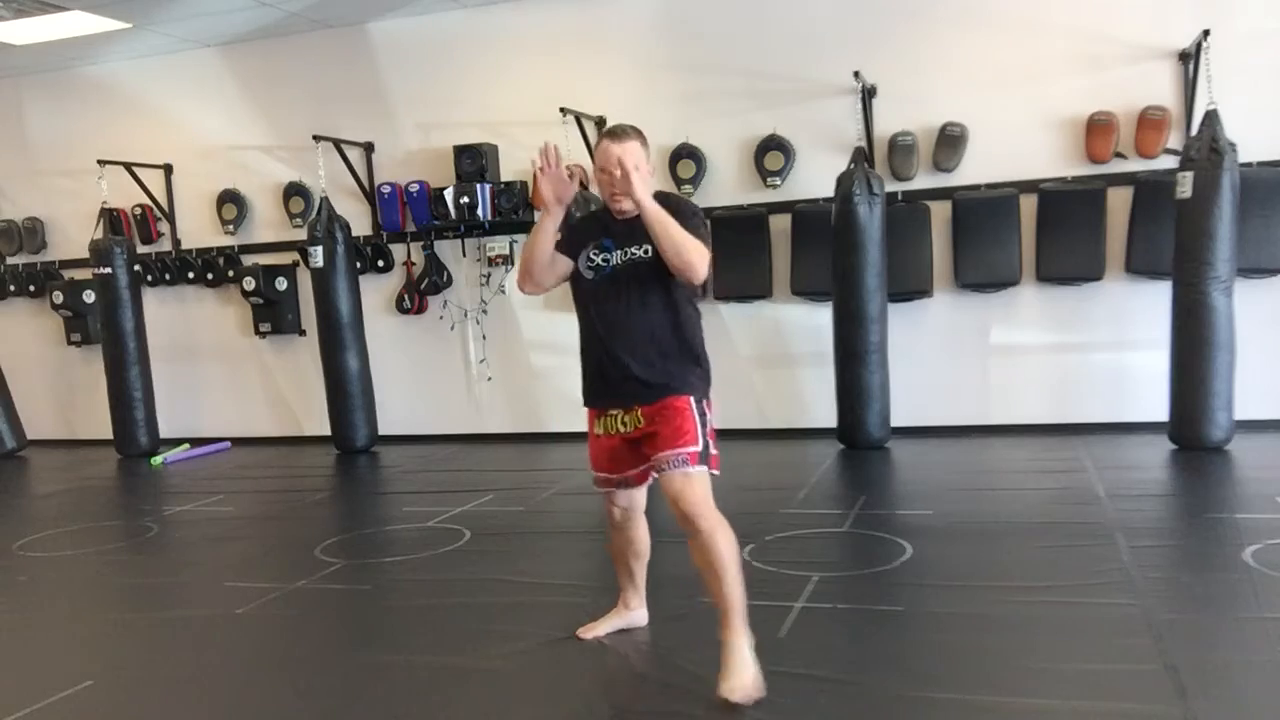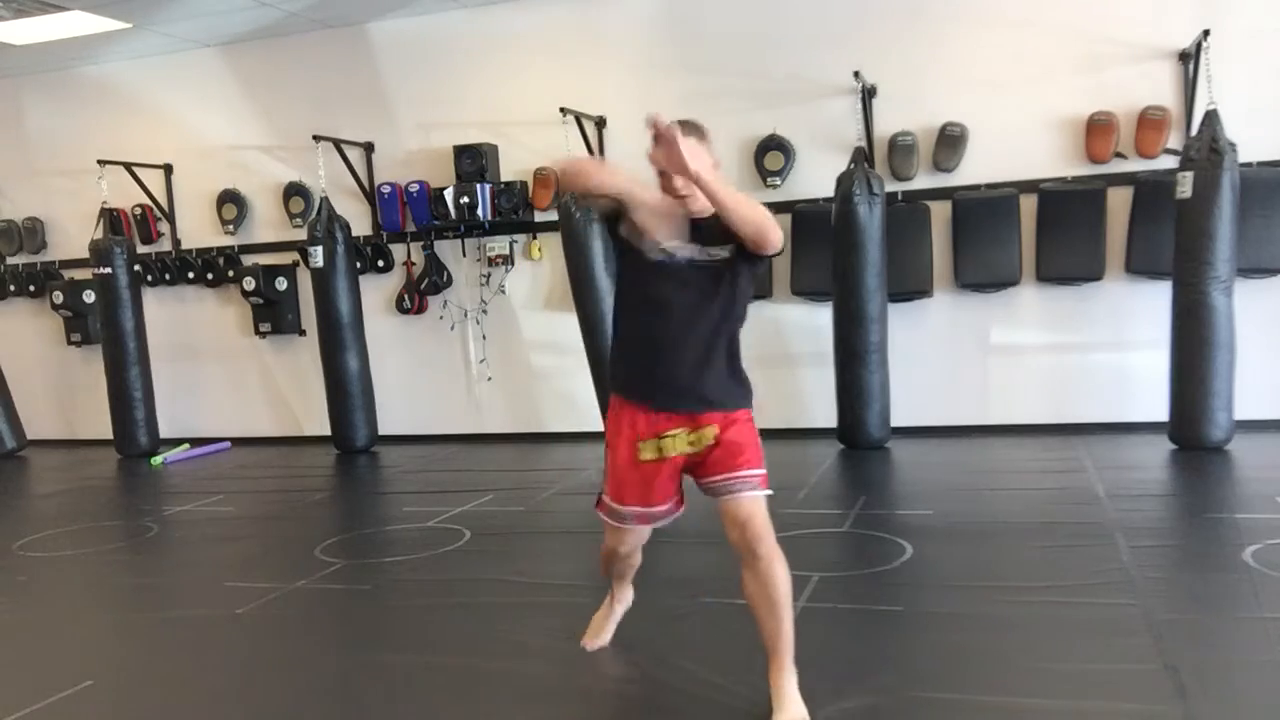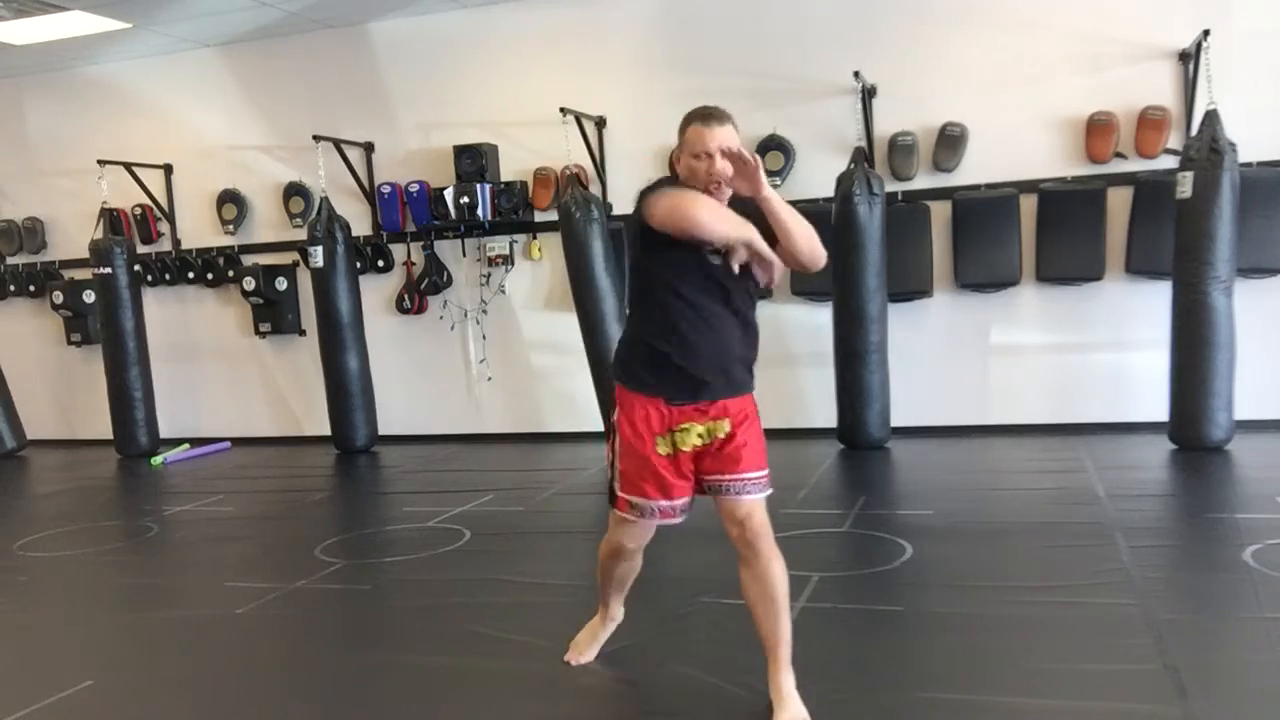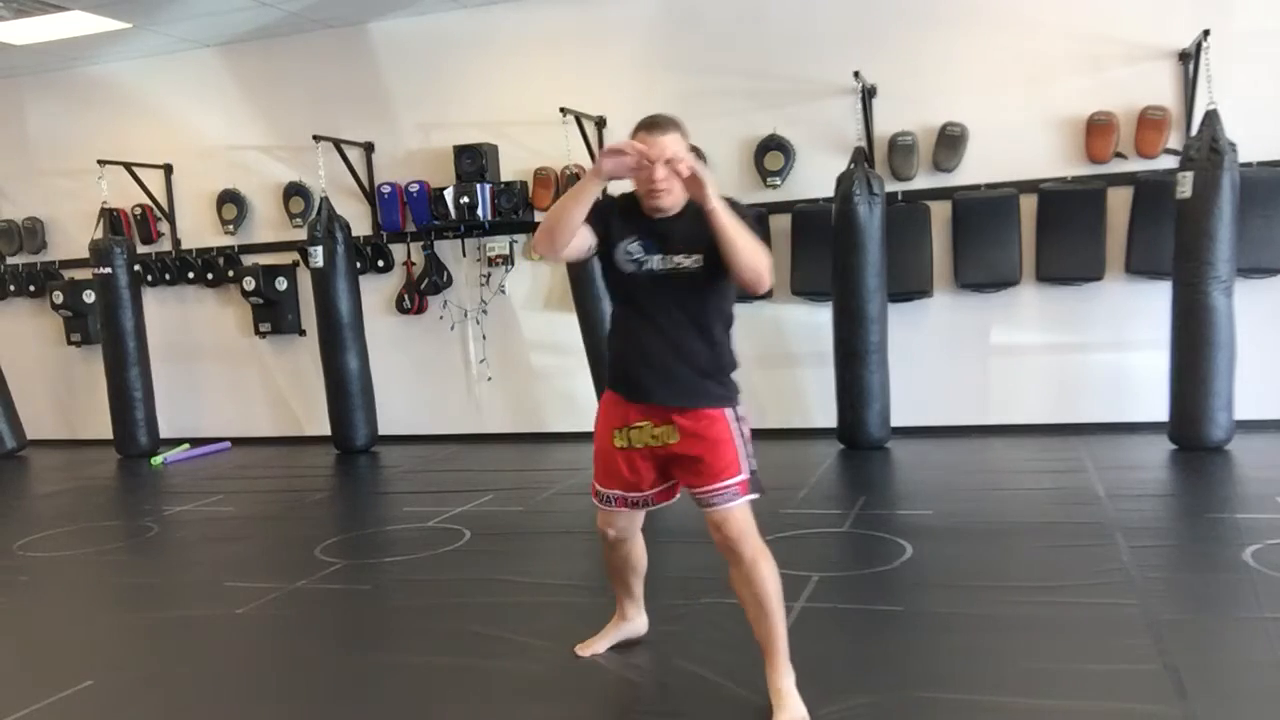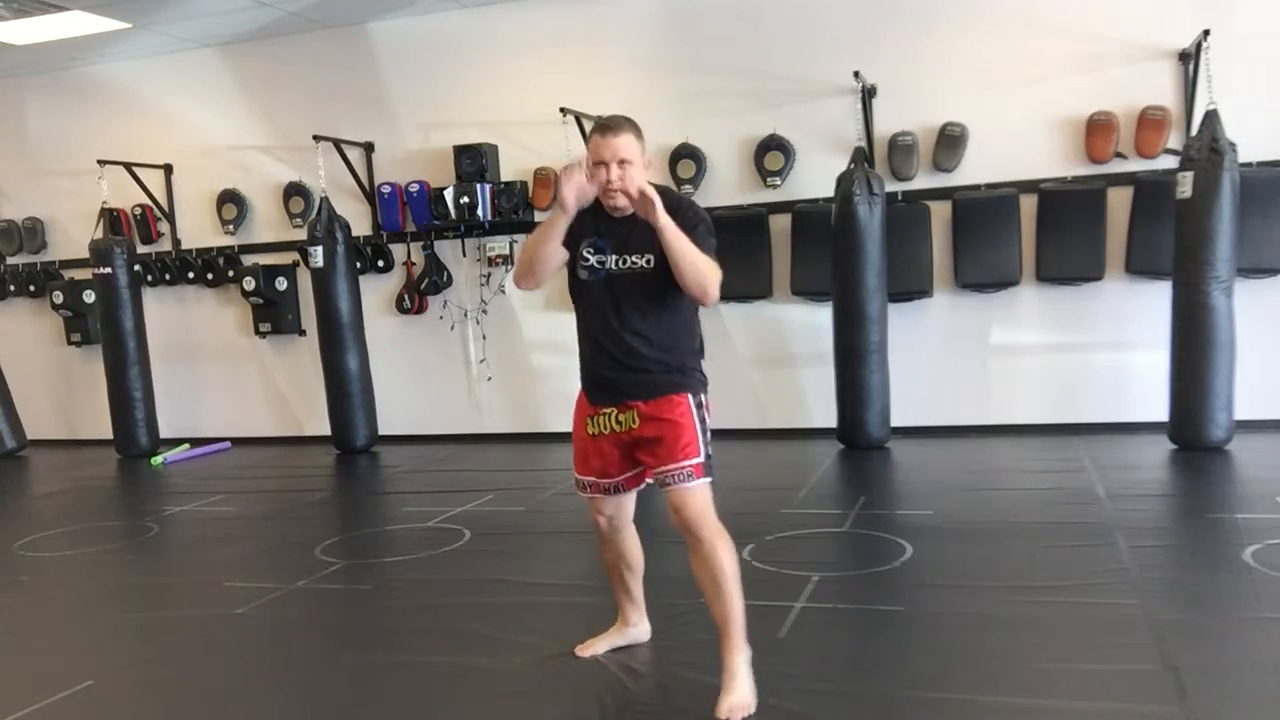
dt=0.3s
person 1, frame 1
left shoulder: (677, 213)
right shoulder: (583, 230)
left elbow: (693, 270)
right elbow: (531, 281)
left wrist: (642, 195)
right wrist: (550, 212)
left hip: (673, 390)
right hip: (609, 398)
left knee: (693, 506)
right knee: (621, 508)
left ankle: (737, 642)
right ankle: (631, 606)
person 1, frame 2
left shoulder: (733, 223)
right shoulder: (644, 214)
left elbow: (771, 238)
right elbow: (576, 174)
left wrist: (698, 173)
right wrist: (636, 193)
left hip: (721, 409)
right hip: (643, 409)
left knee: (753, 533)
right knee: (622, 537)
right ankle: (618, 596)
person 1, frame 3
left shoulder: (747, 210)
right shoulder: (664, 200)
left elbow: (813, 259)
right elbow: (693, 217)
left wrist: (762, 194)
right wrist: (750, 238)
left hip: (728, 399)
right hip: (652, 399)
left knee: (752, 532)
right knee: (629, 535)
right ankle: (607, 614)
person 1, frame 4
left shoulder: (714, 217)
right shoulder: (615, 215)
left elbow: (759, 279)
right elbow: (549, 246)
left wrist: (710, 200)
right wrist: (595, 177)
left hip: (703, 404)
right hip: (627, 403)
left knee: (736, 534)
right knee: (614, 526)
right ankle: (630, 616)
person 1, frame 5
left shoulder: (680, 211)
right shoulder: (577, 221)
left elbow: (708, 290)
right elbow: (526, 277)
left wrist: (655, 213)
right wrist: (564, 206)
left hip: (669, 391)
right hip: (600, 397)
left knee: (695, 515)
right knee: (607, 516)
left ankle: (737, 660)
right ankle: (632, 621)
